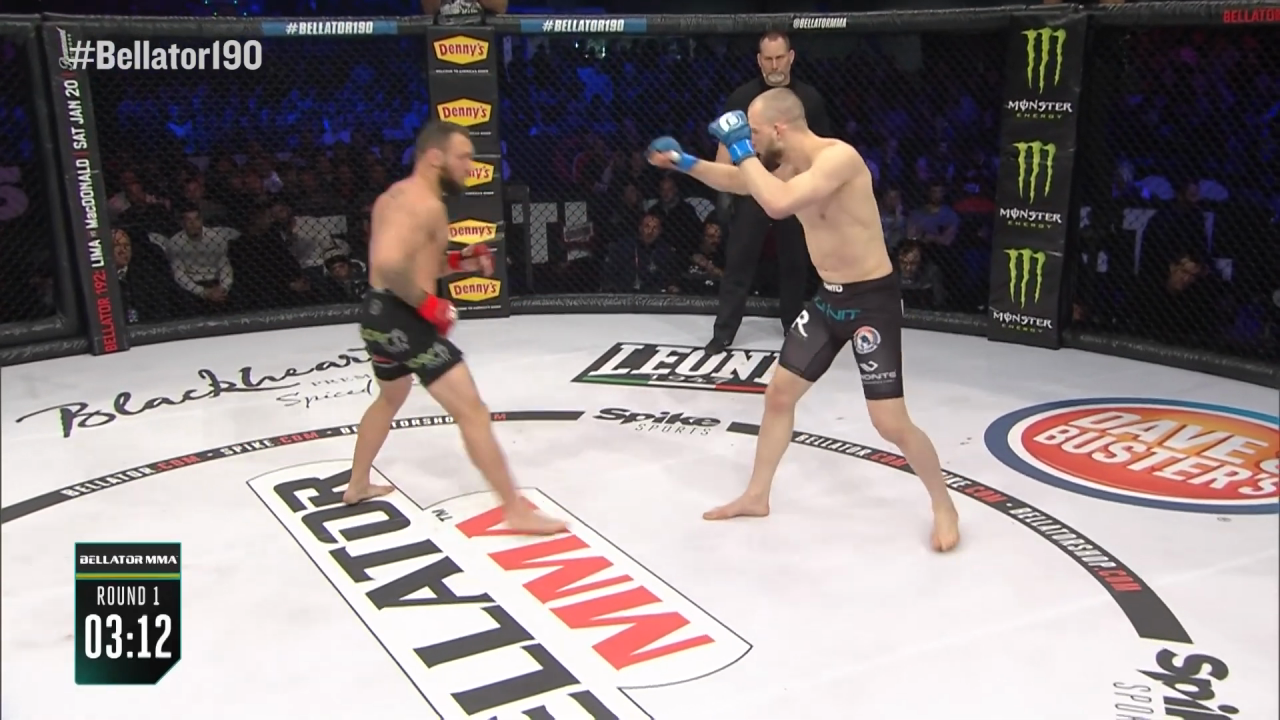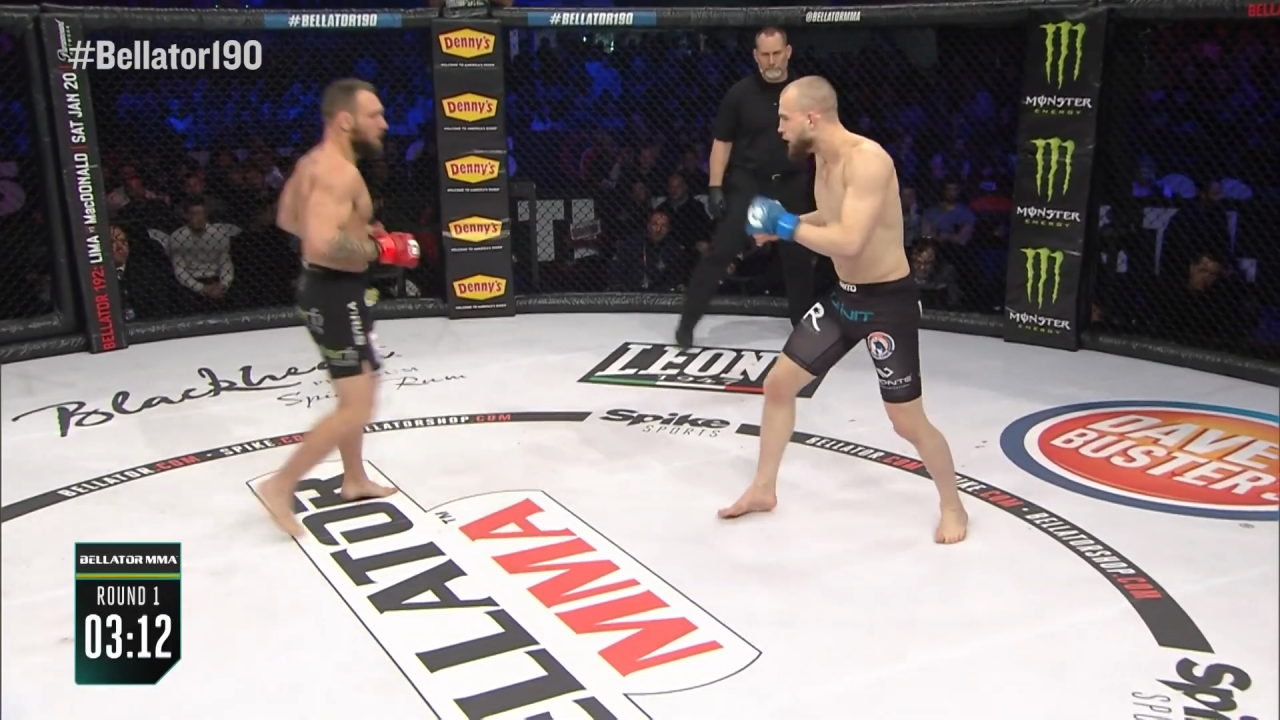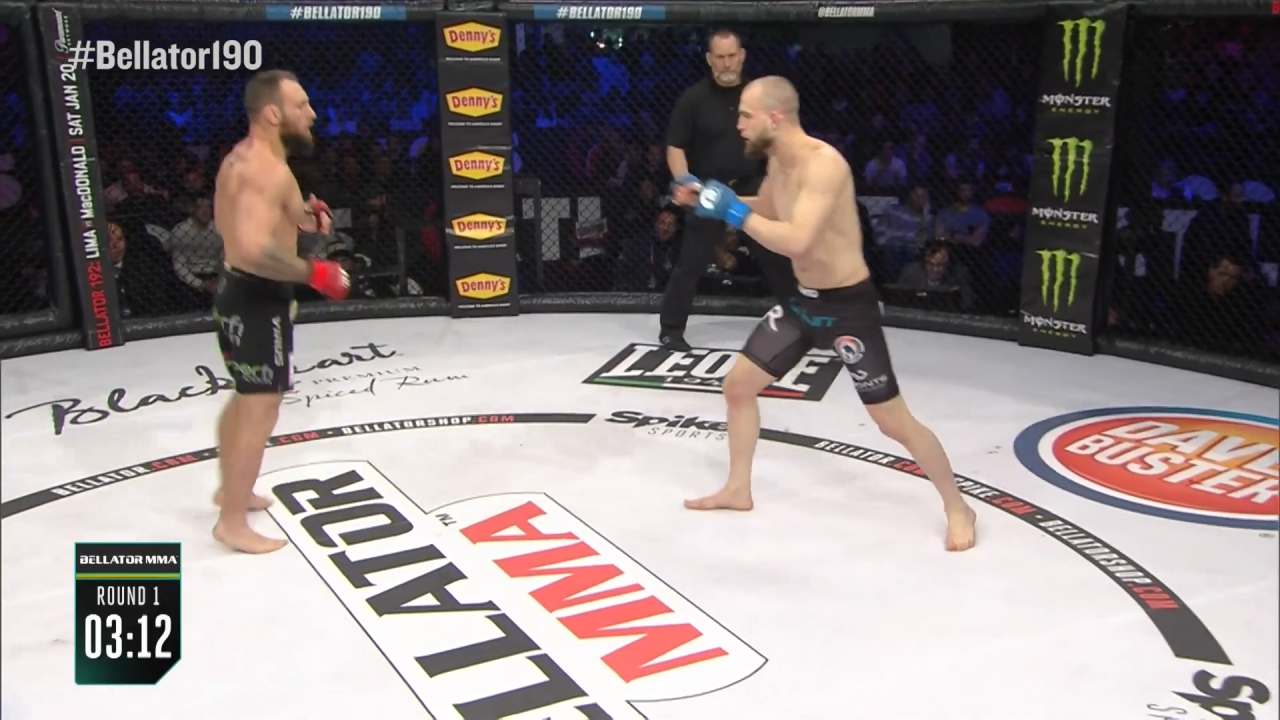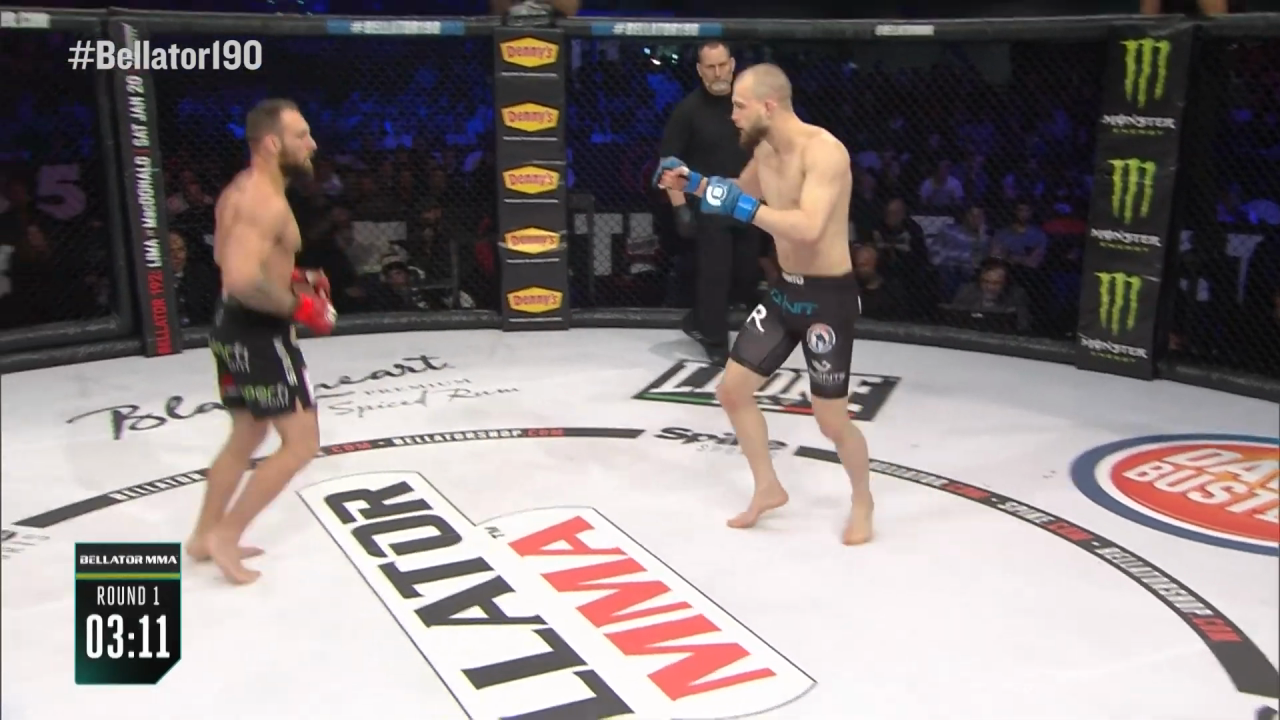
dt=0.3s
person 1, frame 1
left shoulder: (837, 157)
right shoulder: (793, 163)
left elbow: (778, 202)
right elbow: (740, 184)
left wrist: (740, 149)
right wrist: (685, 162)
left hip: (872, 302)
right hip: (827, 299)
left knee: (892, 421)
right knee: (779, 396)
left ankle: (943, 506)
right ankle: (755, 497)
person 1, frame 2
left shoulder: (869, 159)
right shoulder: (825, 158)
left elbow: (848, 241)
left wrist: (787, 226)
right wrist: (778, 223)
left hip: (888, 301)
right hip: (843, 297)
left knee: (908, 423)
right knee: (778, 384)
left ankle: (952, 506)
right ankle: (762, 489)
person 1, frame 3
left shoulder: (823, 164)
right shoulder: (776, 160)
left elbow: (794, 241)
right elbow: (762, 211)
left wrist: (734, 210)
right wrist: (708, 197)
left hip: (849, 306)
right hip: (802, 300)
left knee: (895, 422)
right knee: (737, 385)
left ankle: (958, 510)
right ankle: (738, 489)
person 1, frame 4
left shoulder: (824, 150)
right shoulder: (766, 150)
left elbow: (809, 229)
right elbow: (739, 195)
left wrist: (744, 208)
right wrist: (692, 182)
left hip: (829, 296)
right hip: (785, 290)
left knee: (831, 420)
right knee: (731, 390)
left ankle: (862, 501)
right ankle: (767, 490)
person 2, frame 1
left shoulder: (392, 196)
right shoulder: (423, 204)
right elbow: (387, 263)
left wrist: (458, 258)
right wrist: (427, 303)
left hip: (377, 314)
right hip: (406, 319)
left knee: (389, 399)
right knee: (473, 414)
left ankle: (357, 483)
right ankle: (517, 511)
person 2, frame 2
left shoulder: (314, 163)
right shoulder: (338, 173)
left elbow: (287, 219)
right elbow: (322, 245)
right wrist: (383, 250)
left hip: (328, 291)
right hip: (336, 296)
left knee: (352, 395)
right knee: (356, 411)
left ankle: (355, 480)
right ankle: (281, 485)
person 2, frame 3
left shoulder: (239, 159)
right shoulder: (267, 170)
right elbow: (254, 248)
left wrist: (299, 218)
right wrist: (314, 273)
left hip: (235, 293)
right hip: (258, 303)
left knee: (247, 402)
right knee: (261, 417)
left ankle: (232, 491)
right ankle: (233, 524)
person 2, frame 4
left shoulder: (242, 190)
right shoulder: (264, 201)
right elbow: (242, 278)
left wrist: (292, 280)
right wrist: (300, 306)
left hip: (236, 328)
right hip: (258, 333)
left knee: (246, 439)
right knee: (301, 442)
left ankle: (205, 536)
right ankle: (224, 533)
person 3, frame 1
left shoulder: (809, 98)
right shoulder: (743, 97)
right elbow: (727, 146)
left knee: (795, 261)
right knee: (739, 261)
left ankle: (793, 323)
right ankle: (724, 331)
person 3, frame 2
right shoulder: (740, 94)
right elbow: (722, 143)
right wrist: (715, 188)
left hip: (792, 186)
right hip: (746, 185)
left knee: (799, 259)
right knee: (721, 251)
right ankle: (688, 319)
person 3, frame 3
right shoulder: (694, 98)
right elbow: (675, 149)
left hip: (751, 192)
left knee: (776, 260)
right knee: (691, 264)
right ankle: (670, 330)
person 3, frame 4
right shoulder: (688, 109)
right elbow: (669, 160)
right wrist: (680, 207)
left knee: (746, 273)
right knee: (715, 276)
left ankle: (697, 323)
right ankle: (717, 343)
